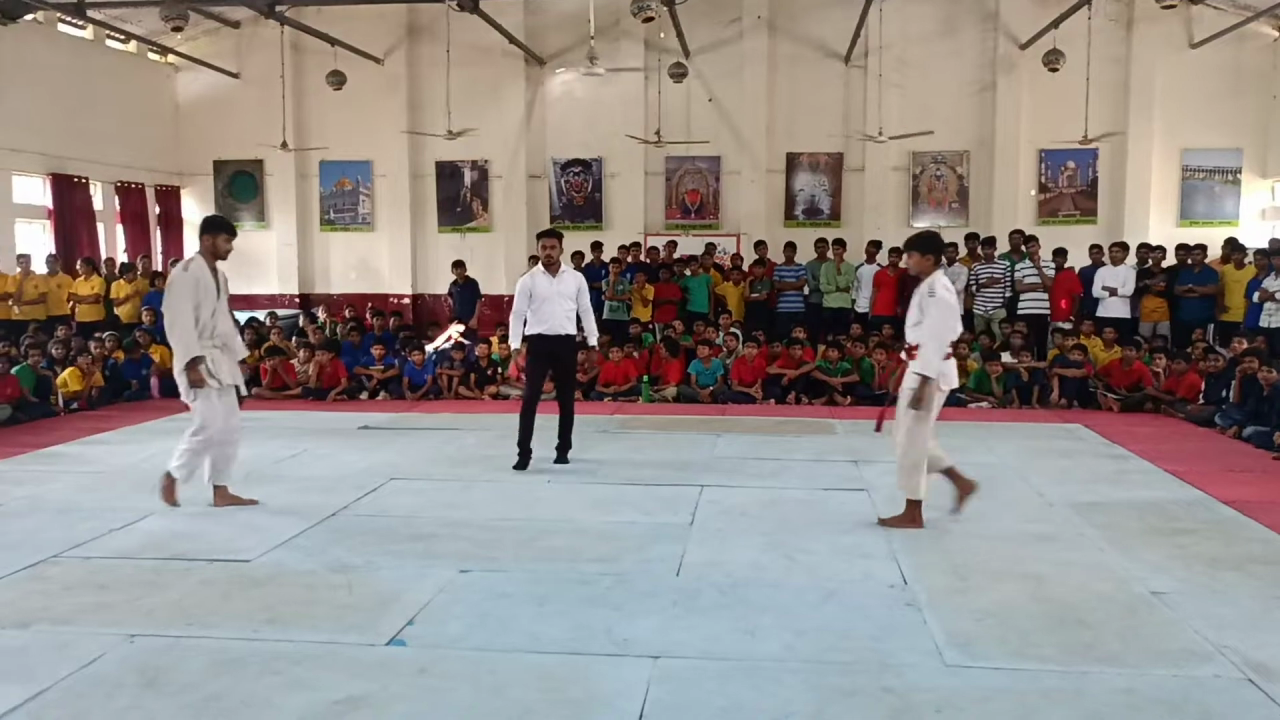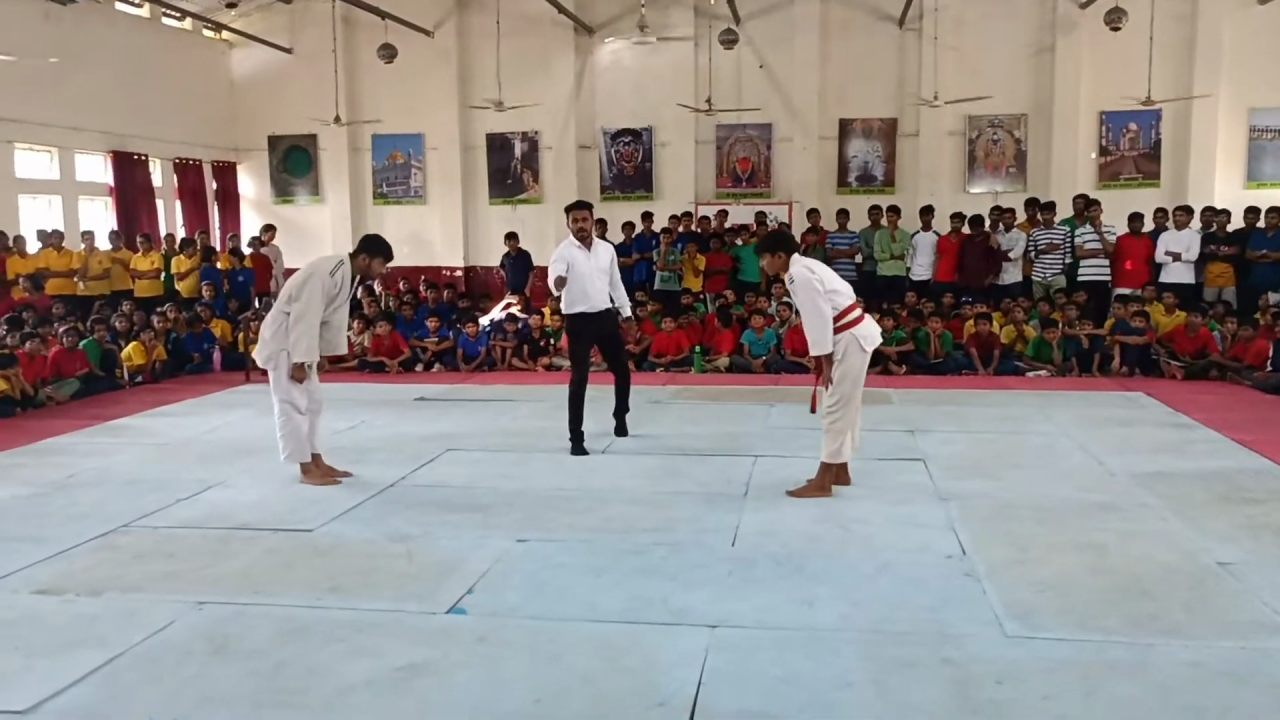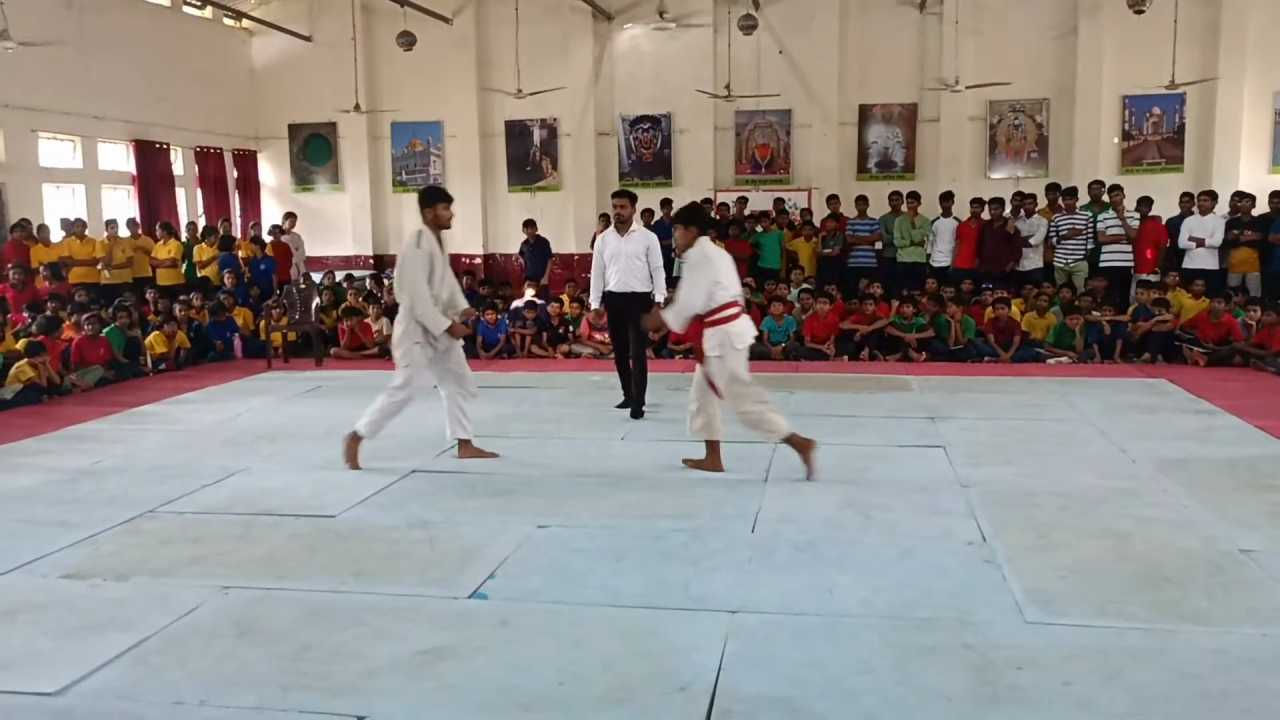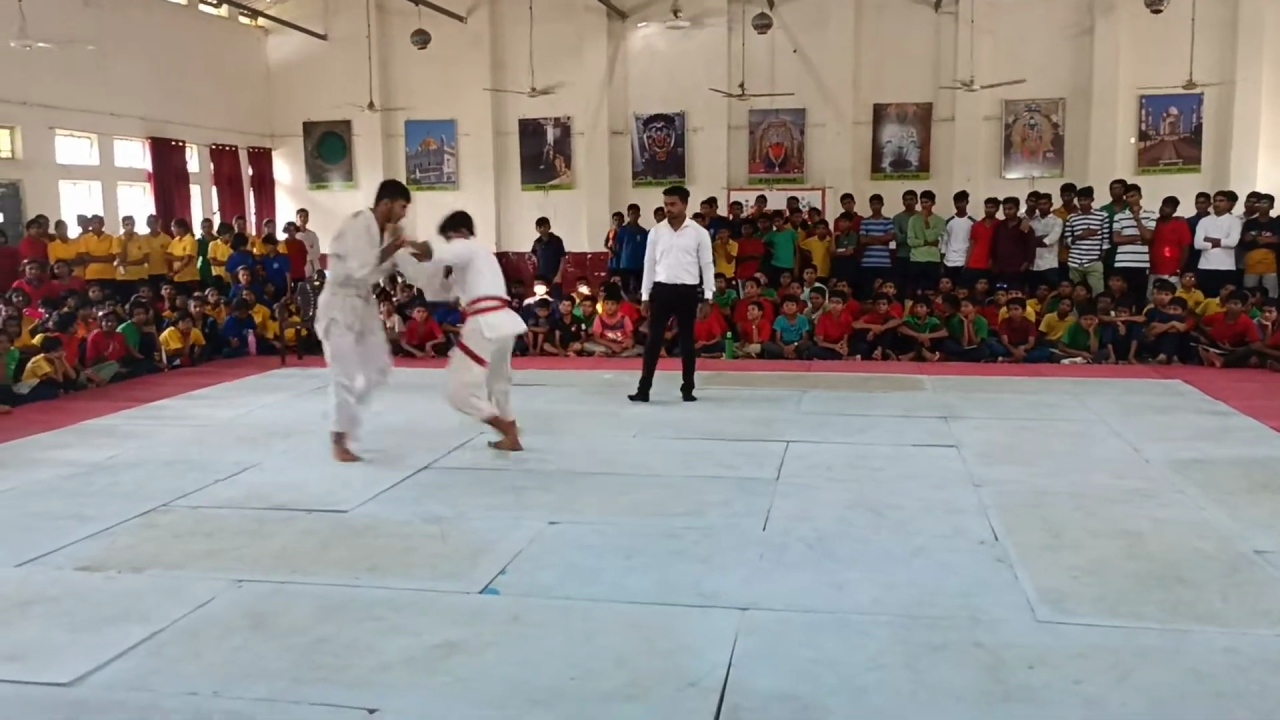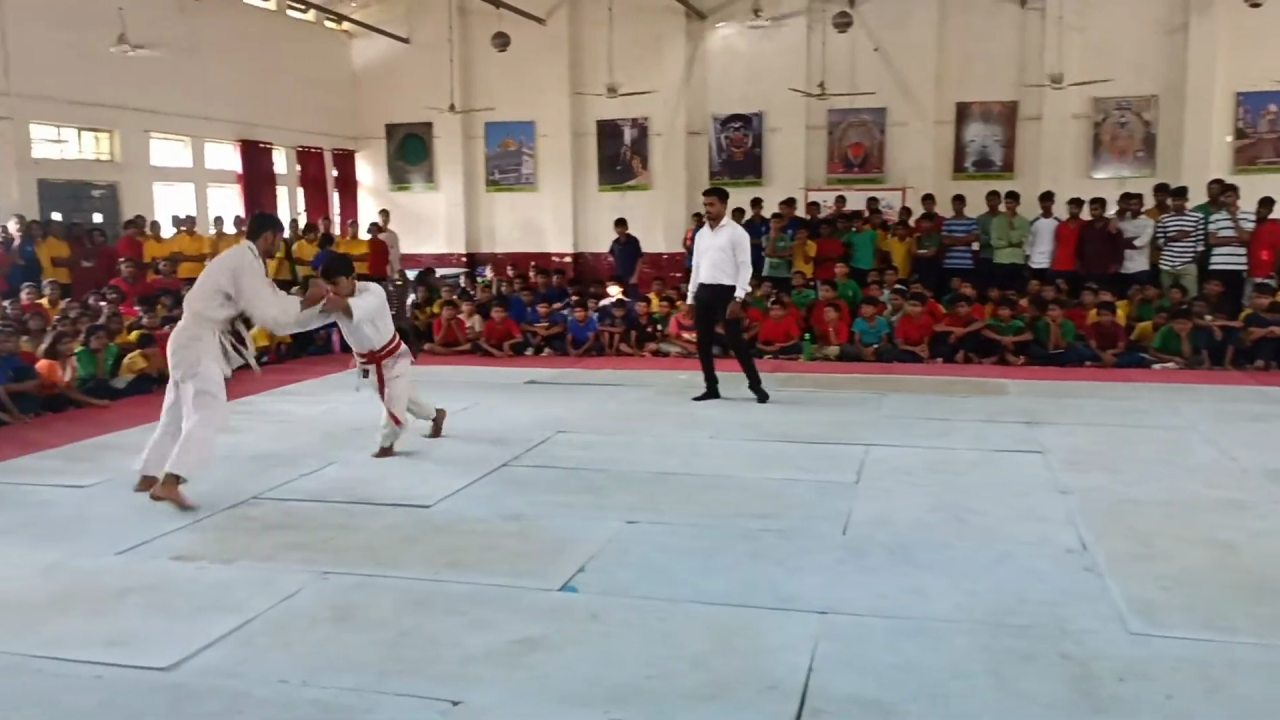
dt=1s
person 1, frame 1
left shoulder: (217, 274)
right shoulder: (186, 274)
right elbow: (179, 324)
left wrist: (237, 358)
right wrist: (192, 365)
left hip: (220, 360)
right hip: (198, 361)
left knee: (228, 428)
right knee: (210, 428)
left ankle: (220, 491)
right ankle: (172, 477)
person 1, frame 2
left shoulder: (348, 275)
right shoulder: (326, 273)
left elbow: (336, 317)
right elbow: (305, 319)
left wrist: (322, 354)
right wrist: (300, 362)
left hip: (302, 335)
right hip: (283, 334)
left knee: (312, 402)
right knee: (292, 404)
left ankle: (316, 462)
right ankle: (307, 469)
person 1, frame 3
left shoulder: (436, 241)
right shoulder: (417, 247)
right elbow: (417, 299)
left wrist: (461, 310)
right wrist: (449, 327)
left hip: (438, 327)
right hip: (416, 330)
left knee: (461, 384)
right knee: (401, 391)
left ankle: (465, 445)
right ankle: (355, 438)
person 1, frame 4
left shoulder: (388, 233)
right shoulder: (357, 228)
right elbow: (356, 271)
right wrist: (387, 252)
left hip: (364, 305)
right hip: (338, 305)
left knee: (378, 367)
right knee: (344, 375)
left ankle: (345, 421)
right ankle: (339, 438)
person 1, frame 5
left shoulder: (241, 259)
right shoulder: (246, 263)
left elbow: (273, 300)
right elbow: (268, 313)
right wrist: (307, 302)
left hip: (194, 339)
right hip: (199, 342)
left knee: (176, 415)
right knee: (208, 416)
left ankle: (148, 478)
right ankle: (168, 483)
person 2, frame 1
left shoulder: (936, 290)
right shoulder: (930, 286)
left elbow: (936, 339)
left wrist: (923, 383)
right wrist: (913, 371)
left hip: (929, 372)
right hip: (923, 369)
left knee: (911, 439)
right knee: (915, 437)
left ankle: (912, 512)
right ankle: (960, 482)
person 2, frame 2
left shoulder: (798, 275)
right shoulder: (803, 268)
left elbow: (819, 319)
left wrist: (825, 361)
right wrist: (825, 358)
left hip: (850, 338)
right hip: (850, 334)
left knee: (837, 407)
right knee: (843, 405)
left ankle: (823, 481)
right ankle: (840, 471)
person 2, frame 3
left shoulder: (696, 256)
right shoulder: (717, 253)
left elbow: (690, 301)
left wrist: (662, 319)
left hip: (723, 333)
right hip: (731, 326)
left knee: (744, 399)
right knee: (702, 393)
left ankle: (799, 444)
right ankle: (713, 457)
person 2, frame 4
left shoulder: (468, 250)
right shoulder: (482, 253)
left elbow: (436, 252)
right elbow: (454, 286)
left hip: (486, 324)
right hip: (504, 321)
left knee: (460, 389)
right knee: (496, 381)
left ankle: (508, 431)
right ankle: (510, 436)
person 2, frame 5
left shoulder: (372, 294)
right shoulder: (332, 305)
left elbow: (353, 311)
right elbow: (305, 317)
left wrist: (328, 302)
left hip: (392, 359)
right hip: (367, 363)
left knee: (396, 411)
right knee: (405, 402)
left ankle: (386, 443)
right ankle: (437, 415)
person 3, frame 1
left shoulder: (576, 279)
right shoulder: (528, 280)
left elbow: (585, 311)
right elbow: (518, 313)
left wrist: (592, 342)
right wrist: (515, 345)
left hip: (566, 343)
right hip: (538, 342)
left knee: (566, 400)
right knee: (530, 397)
left ankle: (563, 449)
right ankle: (523, 451)
person 3, frame 2
left shoulder: (607, 249)
right shoulder: (563, 252)
left elbow: (615, 283)
right elbow: (554, 281)
left wrist: (627, 314)
right wrist: (558, 283)
left hip: (605, 316)
right hip: (578, 320)
left knee: (622, 370)
right knee: (579, 379)
left ankle: (620, 415)
right ankle: (576, 438)
person 3, frame 3
left shoulder: (647, 237)
right shoulder: (603, 239)
left elbow: (657, 270)
right elbow: (597, 273)
left wrist: (658, 301)
right wrist: (595, 305)
left hip: (638, 298)
right hip: (614, 299)
left knee: (638, 353)
right knee: (620, 352)
left ankle: (638, 402)
right ankle: (629, 394)
person 3, frame 4
left shoulder: (699, 233)
right shoulder: (656, 232)
left elbow: (707, 266)
right elbow: (649, 265)
left wrist: (707, 298)
right wrist: (645, 296)
left hip: (687, 291)
right hip: (662, 289)
left knee: (687, 341)
right knee: (653, 339)
left ankle: (688, 388)
right ankle: (644, 388)
person 3, frame 5
left shoulder: (736, 232)
right shoulder: (701, 234)
left elbow: (745, 267)
left wrist: (737, 299)
right wrist: (690, 298)
left hip: (725, 291)
right hip: (704, 291)
left knee: (735, 340)
right knee: (703, 342)
left ankle: (755, 384)
right ankle: (711, 388)
